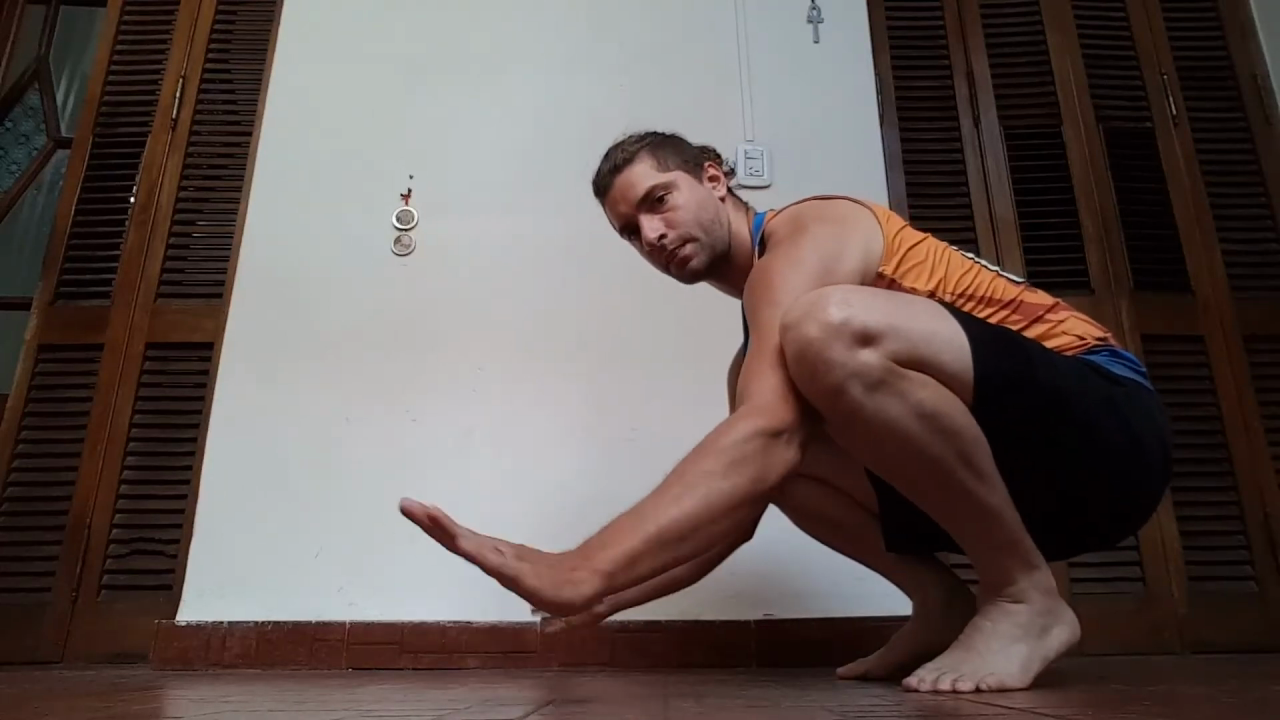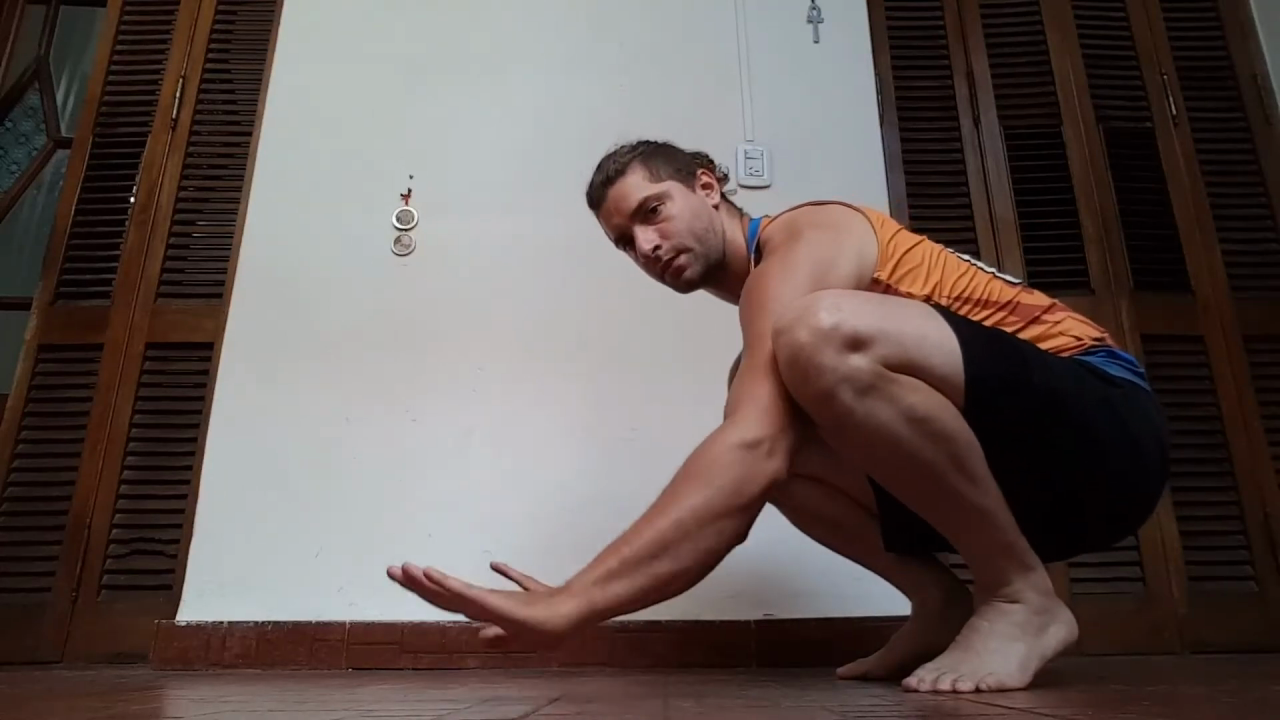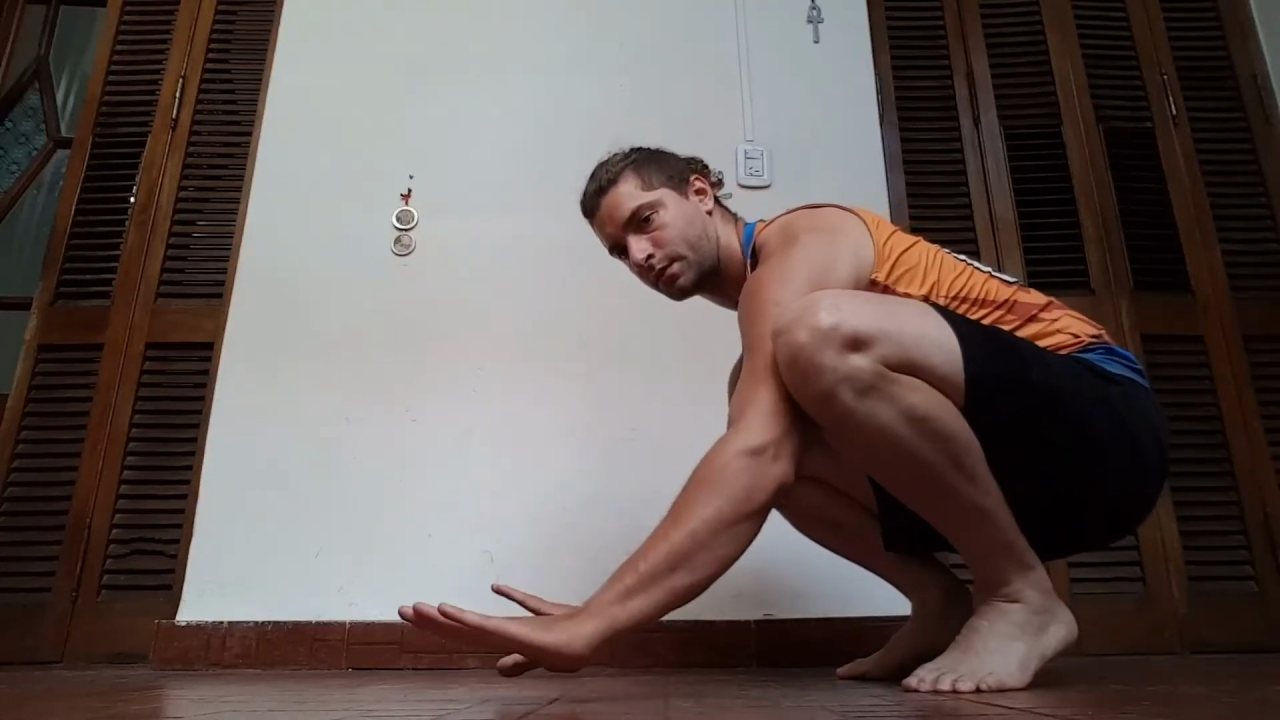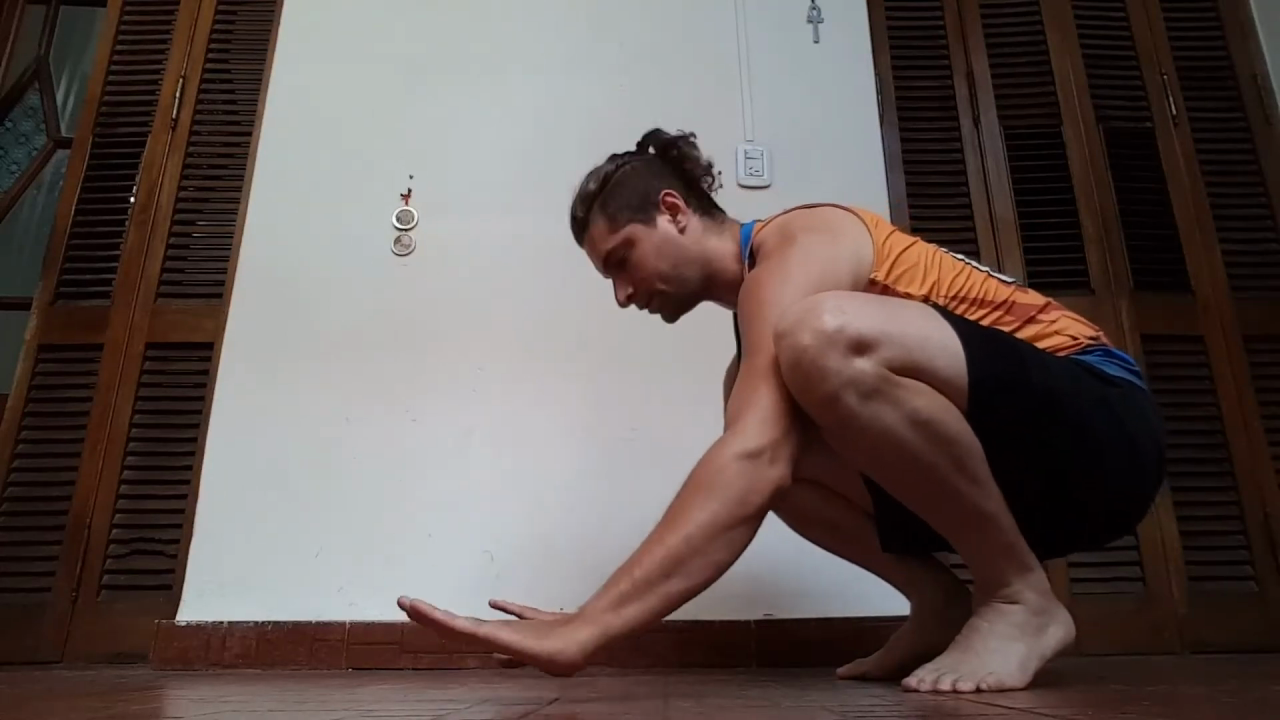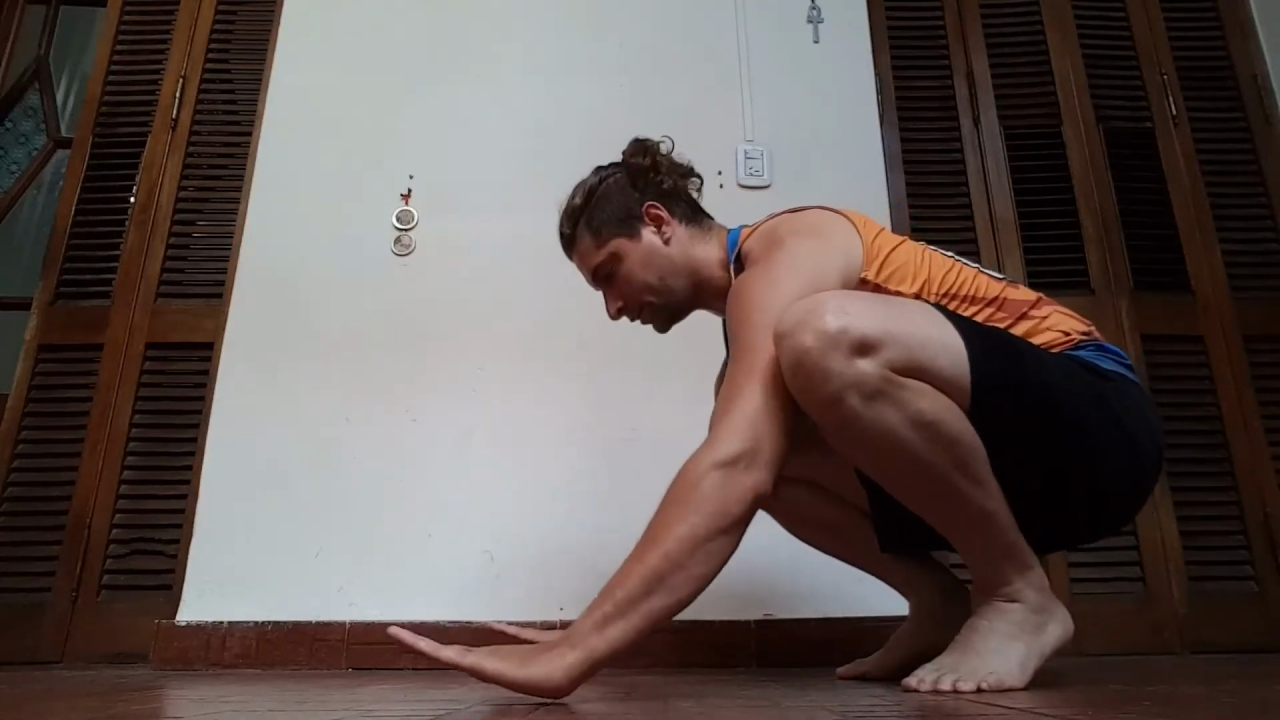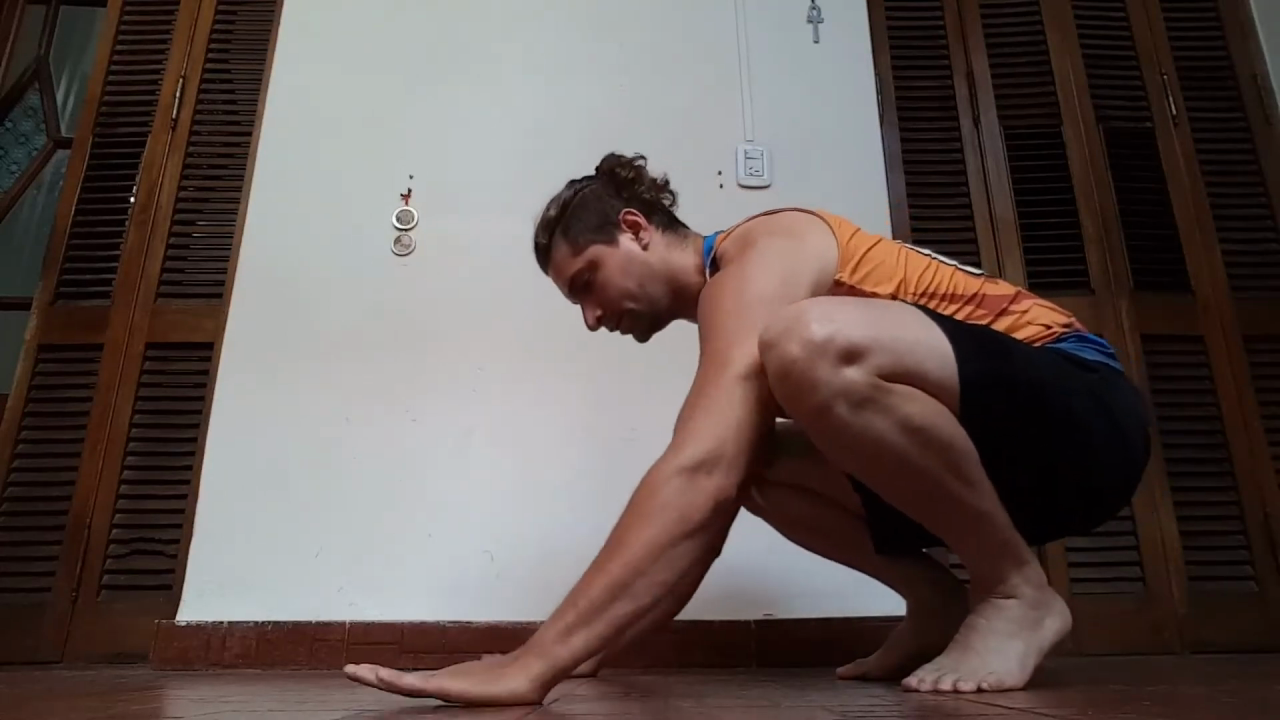
dt=0.2s
person 1, frame 1
left shoulder: (806, 236)
right shoulder: (762, 339)
left elbow: (767, 436)
right elbow: (730, 517)
left wrist: (582, 572)
right wrist: (598, 593)
left hip: (1101, 423)
right hip: (1006, 469)
left knee: (832, 329)
left ankle: (1023, 596)
right ankle: (944, 602)
person 1, frame 2
left shoulder: (800, 242)
right shoulder: (766, 346)
left elbow: (754, 452)
right elbow: (726, 513)
left wrist: (569, 602)
right wrist: (589, 603)
left hip: (1102, 421)
right hip: (1015, 465)
left knee: (823, 335)
left ankle: (1020, 596)
right ankle: (943, 604)
person 1, frame 3
left shoulder: (799, 245)
right shoulder: (765, 340)
left elbow: (758, 461)
right elbow: (745, 491)
left wrist: (590, 625)
right wrist: (595, 614)
left hip: (1101, 419)
right hip: (1016, 469)
left knee: (822, 334)
left ankle: (1018, 597)
right ankle: (945, 604)
person 1, frame 4
left shoulder: (795, 248)
right shoulder: (761, 336)
left elbow: (754, 466)
right elbow: (741, 495)
left wrist: (584, 631)
right wrist: (596, 619)
left hip: (1099, 421)
right hip: (1013, 460)
left knee: (824, 337)
left ankle: (1018, 596)
right ankle: (945, 604)
person 1, frame 5
left shoulder: (784, 253)
right shoulder: (757, 329)
left elbow: (733, 475)
right elbow: (740, 474)
left wrist: (573, 653)
right wrist: (592, 634)
left hip: (1095, 418)
right hip: (1015, 462)
left knee: (825, 336)
left ankle: (1018, 597)
right ankle: (945, 604)
person 1, frame 6
left shoulder: (757, 257)
right shoulder: (736, 328)
left elbow: (697, 477)
right elbow: (703, 510)
left wrist: (536, 663)
right wrist: (581, 649)
left hip: (1080, 410)
right hip: (998, 446)
left knee: (811, 344)
right knee: (753, 465)
left ankle: (1015, 594)
right ankle: (941, 606)
